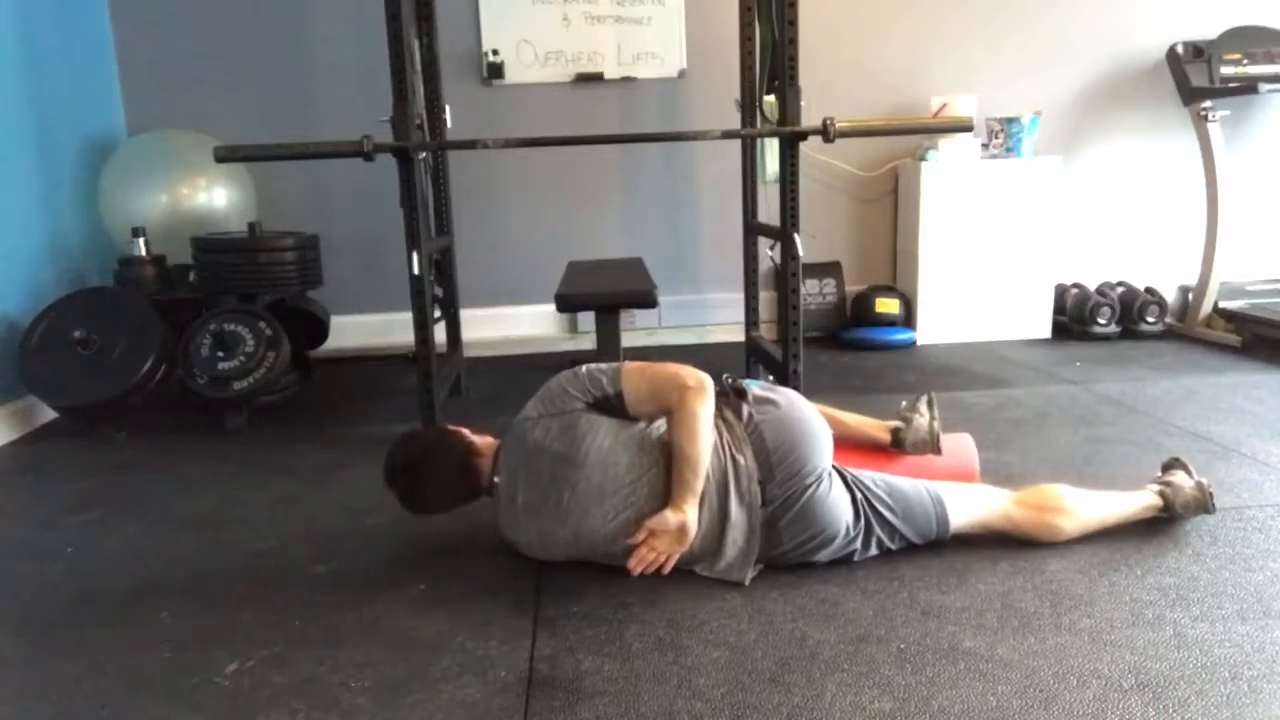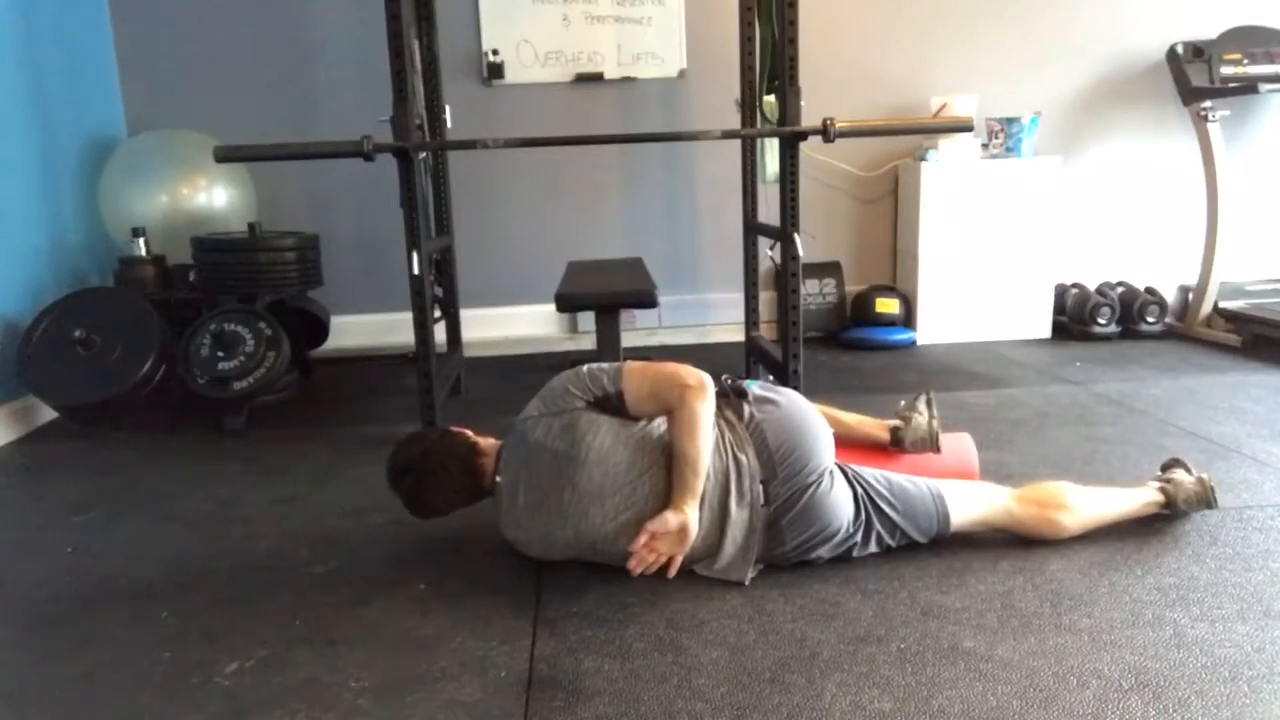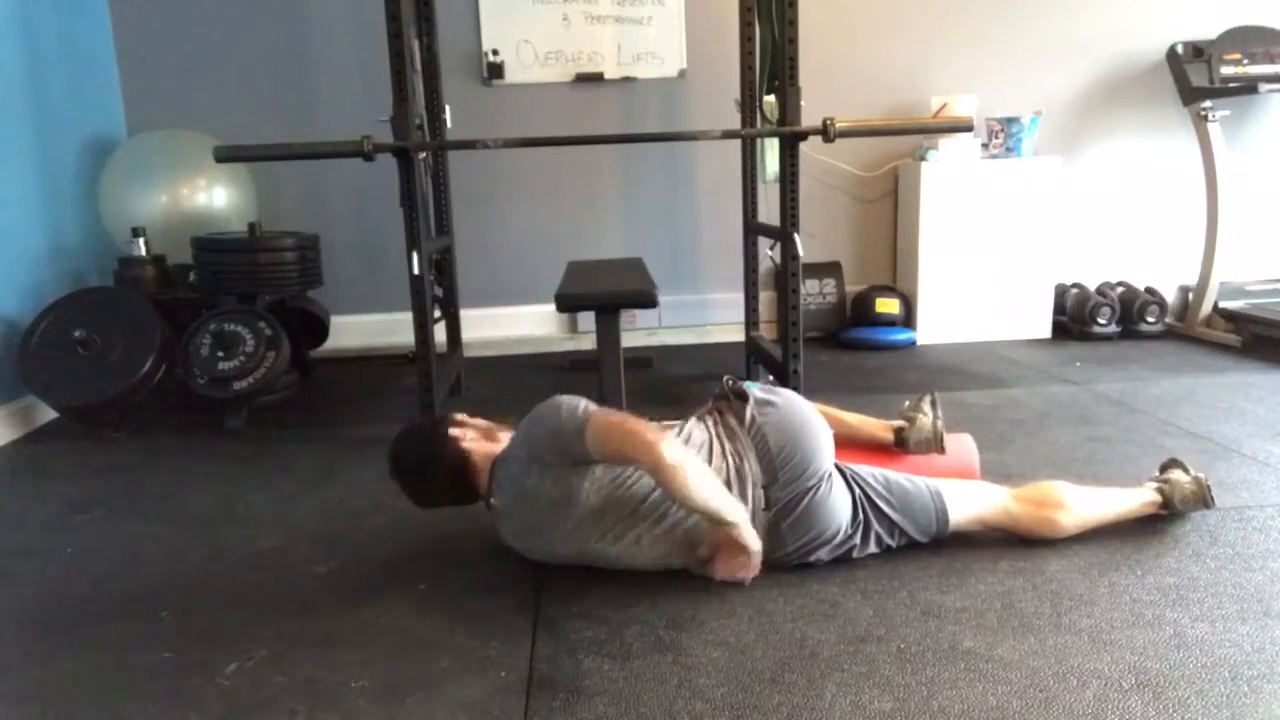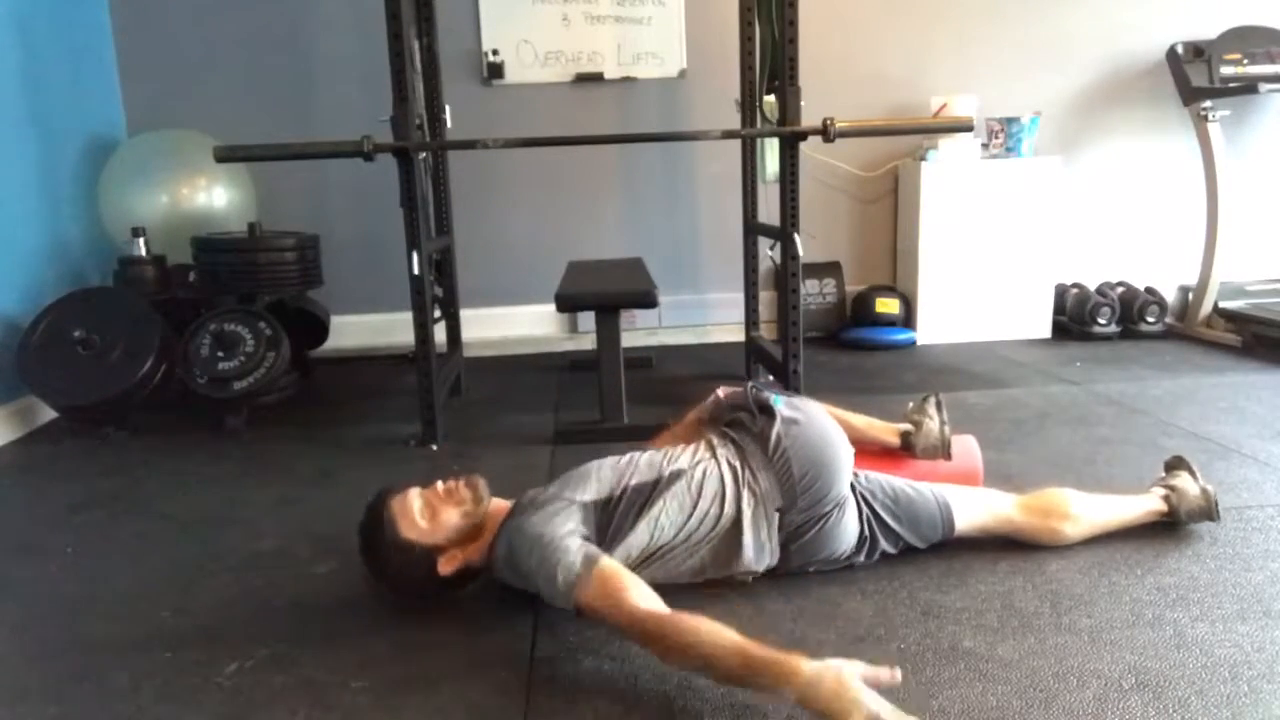
dt=1s
person 1, frame 1
left shoulder: (522, 532)
right shoulder: (551, 404)
right elbow: (691, 386)
right wrist: (684, 504)
left hip: (790, 520)
right hip: (766, 424)
left knee: (996, 509)
left ankle: (1159, 496)
person 1, frame 2
left shoulder: (523, 532)
right shoulder: (554, 403)
right elbow: (691, 386)
right wrist: (685, 504)
left hip: (787, 521)
right hip: (777, 446)
left ankle: (1158, 493)
person 1, frame 3
left shoulder: (517, 534)
right shoulder: (540, 434)
right elbow: (654, 446)
right wrist: (734, 521)
left hip: (783, 520)
right hip: (802, 522)
person 1, frame 4
left shoulder: (526, 525)
right shoulder: (534, 544)
right elbow: (653, 625)
left wrist: (701, 412)
right hip: (809, 525)
right knee: (1007, 512)
left ankle: (955, 450)
